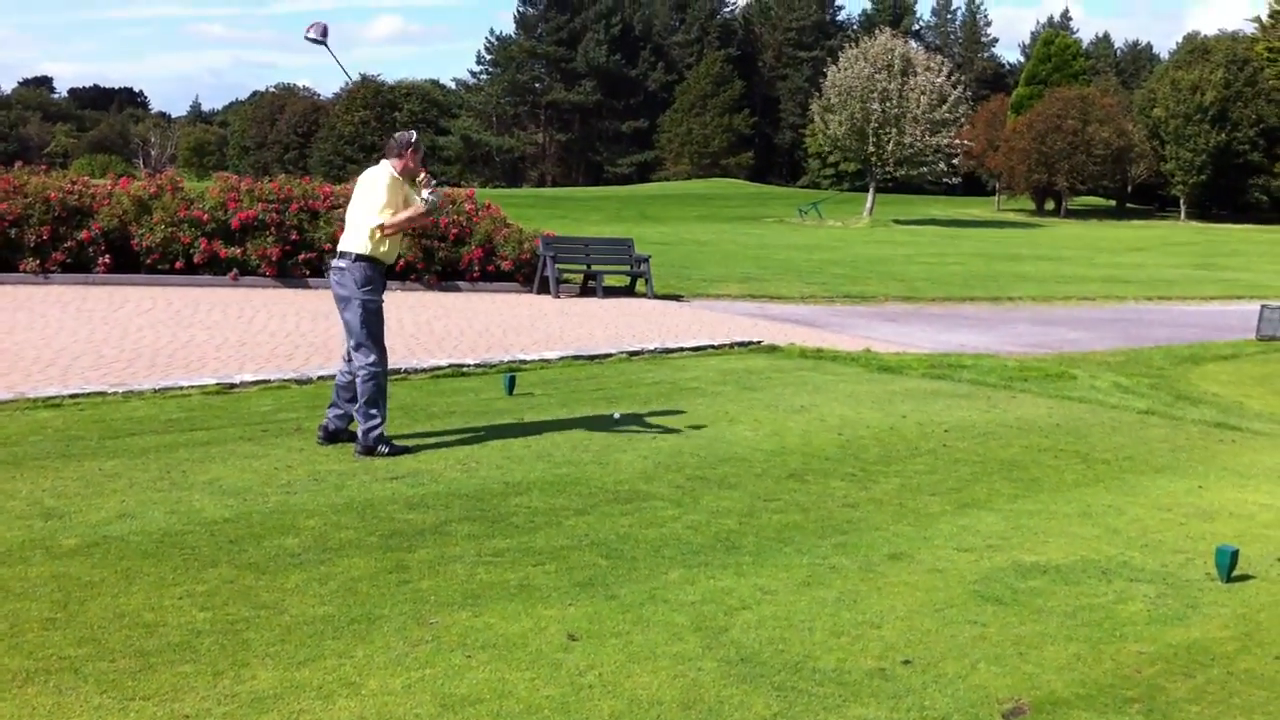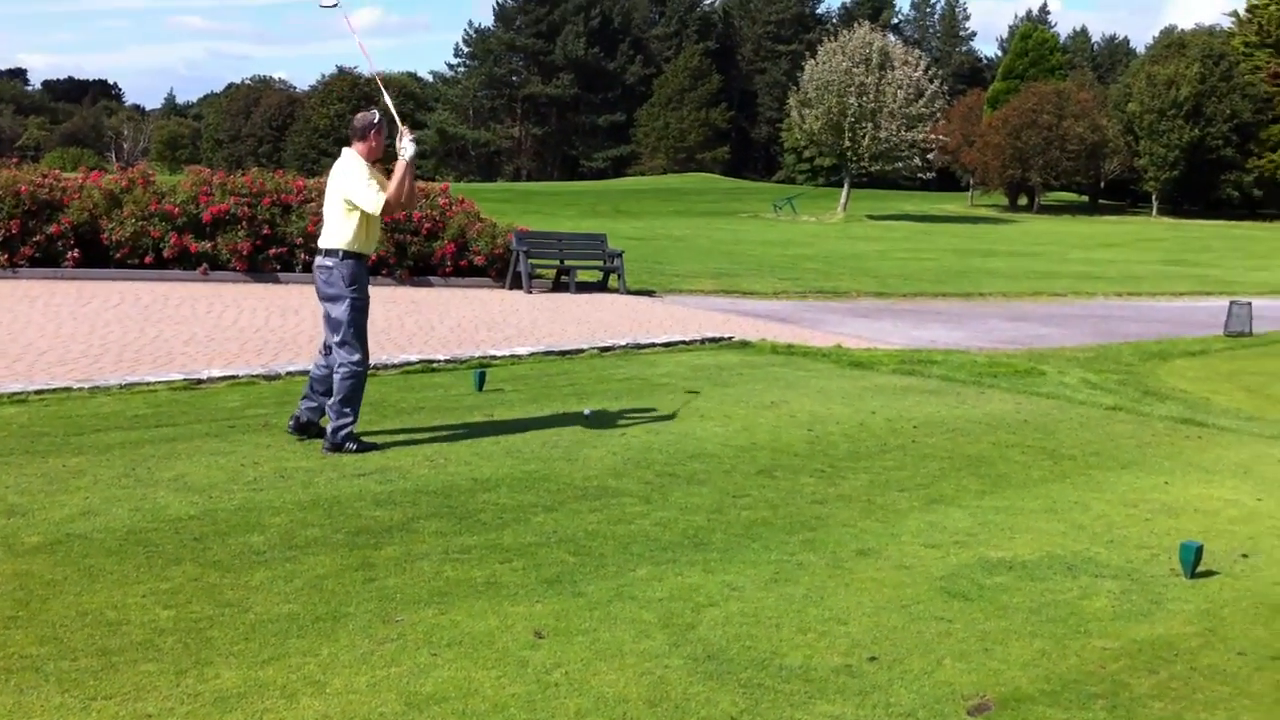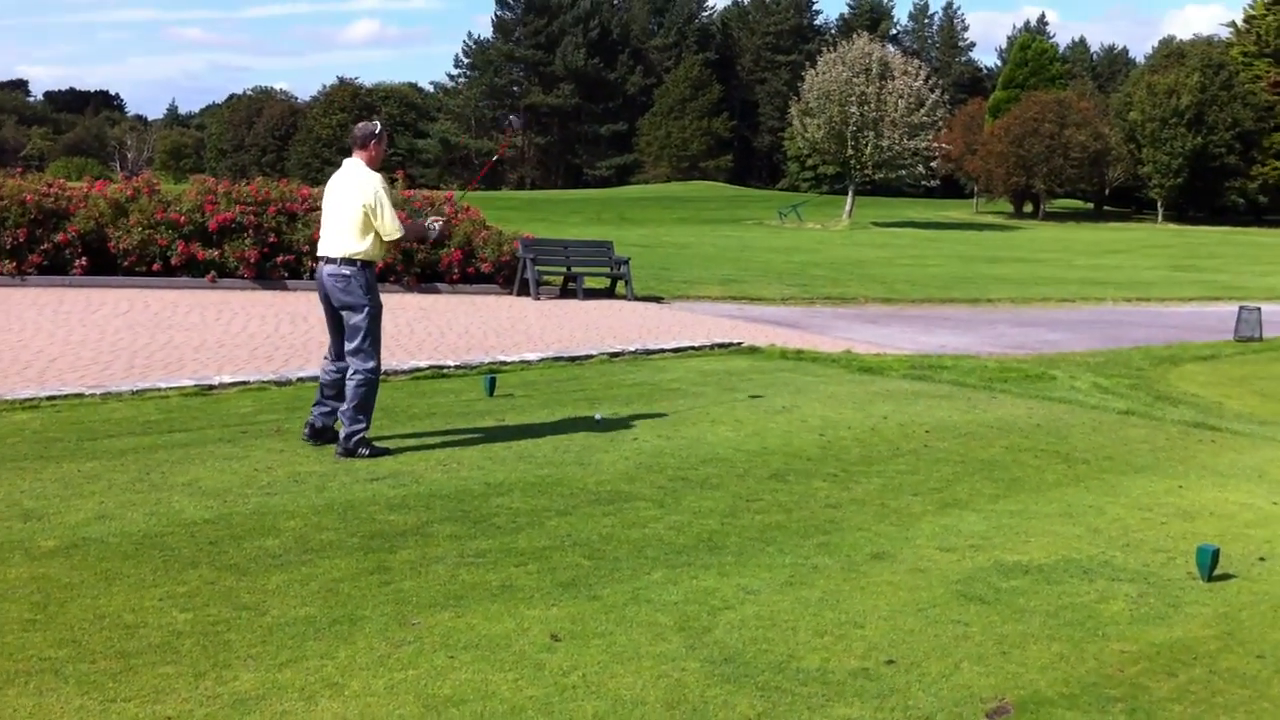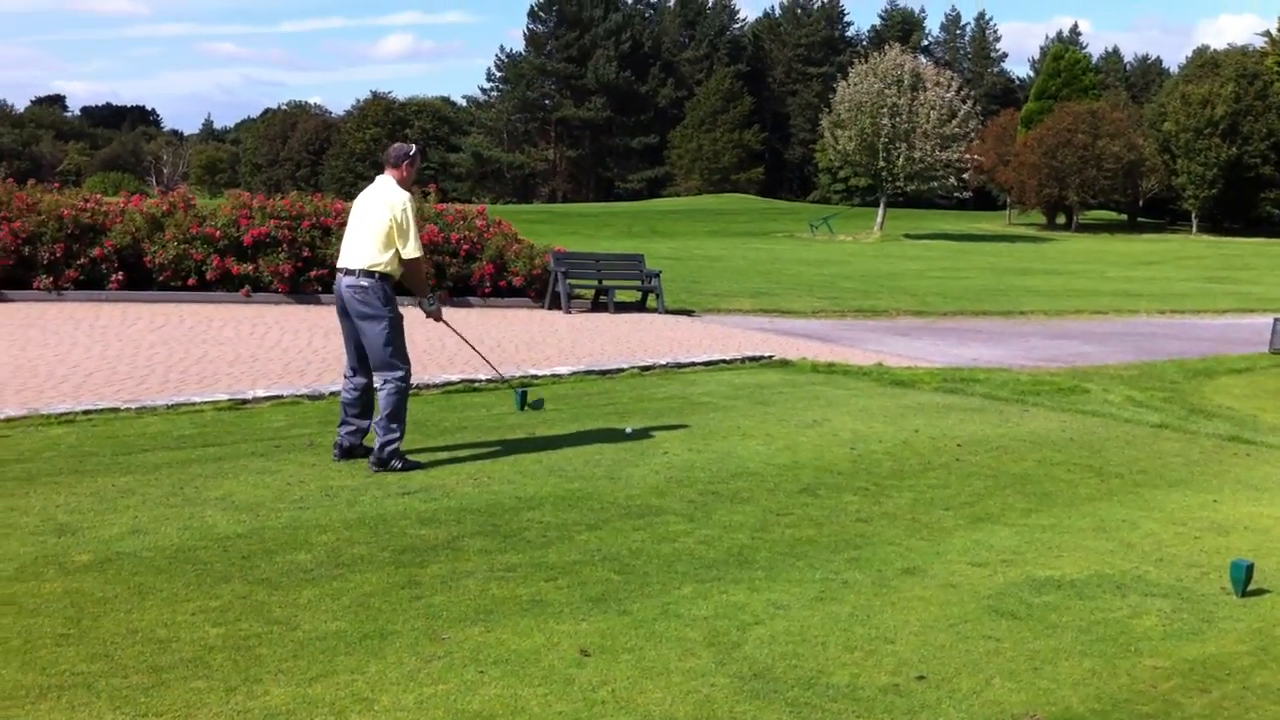
dt=0.3s
person 1, frame 1
left shoulder: (399, 184)
right shoulder: (378, 177)
left elbow: (416, 216)
right elbow: (383, 227)
left wrist: (426, 197)
right wrist: (421, 207)
left hip: (359, 271)
right hip: (357, 271)
left knee: (358, 354)
right knee: (370, 356)
left ankle: (335, 425)
right ankle: (370, 437)
person 1, frame 2
left shoulder: (358, 167)
right shoulder: (353, 169)
left elbow: (406, 198)
right elbow: (386, 208)
left wrist: (403, 159)
right wrist: (403, 163)
left hip: (332, 264)
right hip: (342, 266)
left knee: (333, 349)
right knee: (351, 354)
left ankle: (306, 417)
right ankle: (339, 434)
person 1, frame 3
left shoulder: (339, 177)
right shoulder: (370, 181)
right elbow: (395, 234)
left wrist: (413, 224)
right wrist: (424, 228)
left hip: (327, 269)
right hip: (353, 273)
left knee: (339, 354)
right knee: (363, 361)
left ankle: (320, 423)
right ankle: (352, 439)
person 1, frame 4
left shoulder: (369, 193)
right shoulder: (400, 198)
right elbow: (411, 259)
left wrist: (418, 293)
right wrist: (428, 298)
left hip: (346, 283)
right hip: (370, 287)
left knee: (358, 370)
right knee: (394, 372)
left ankle: (348, 441)
right ankle: (385, 451)
